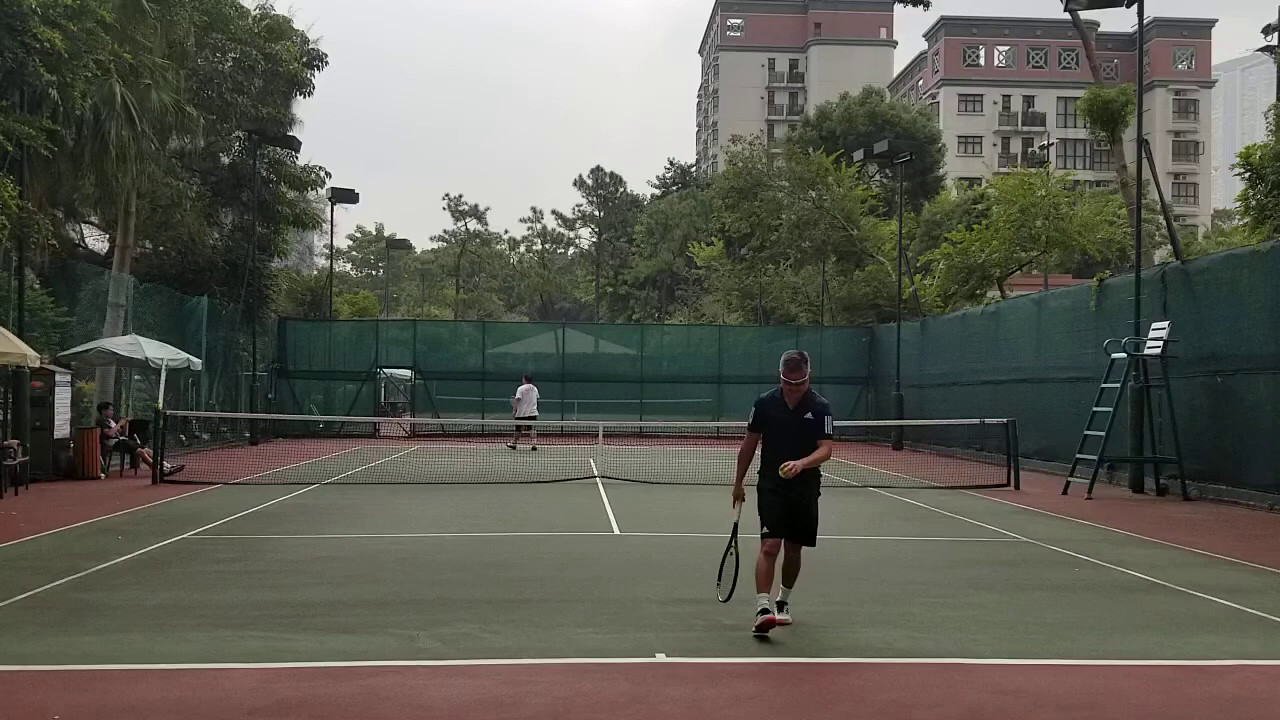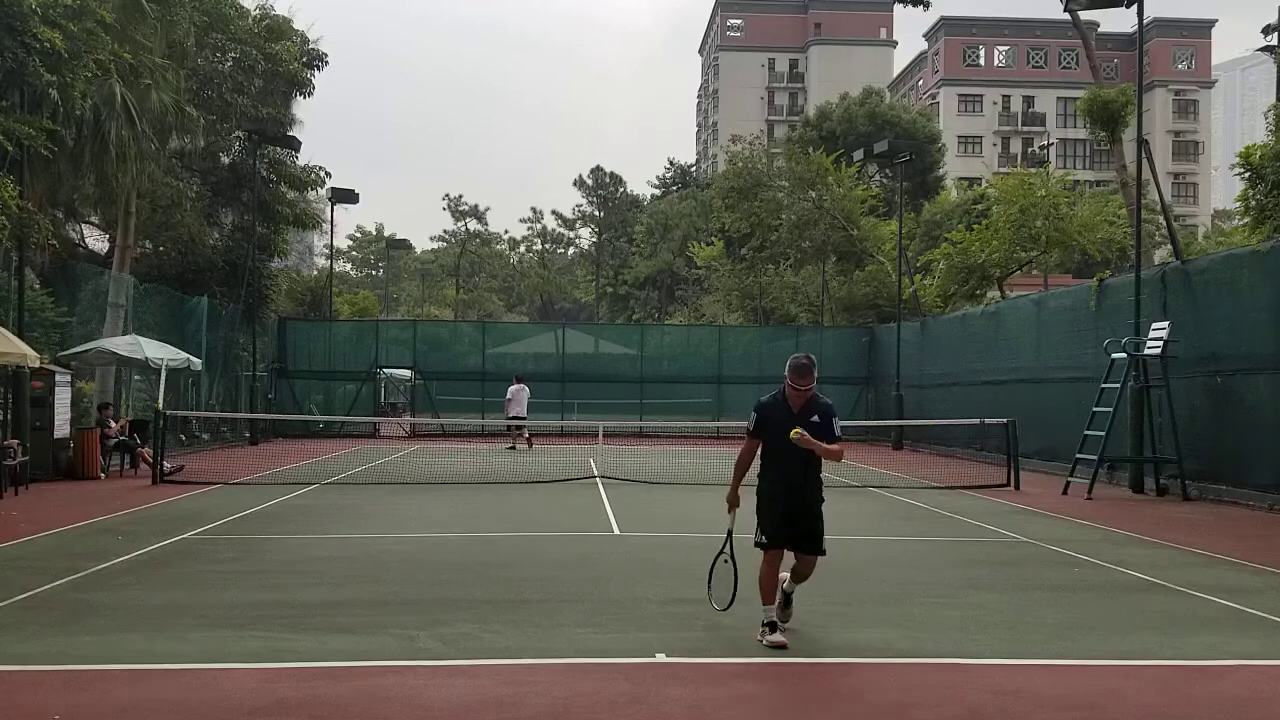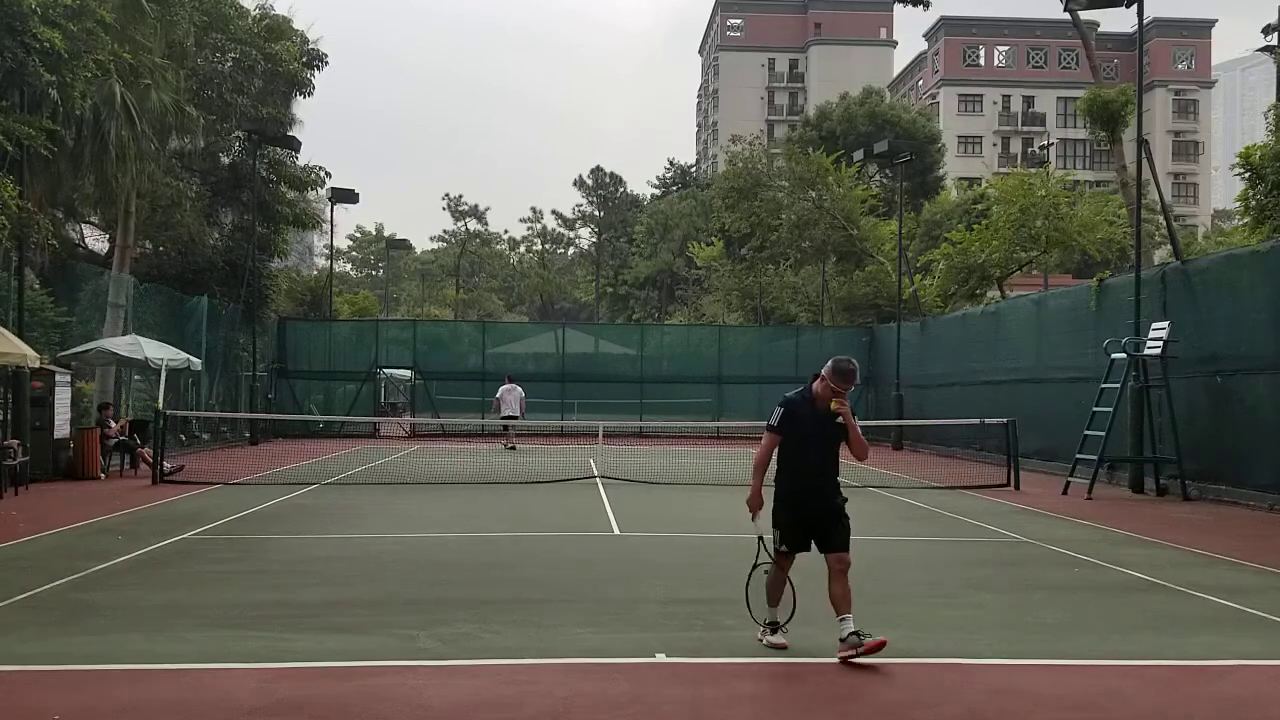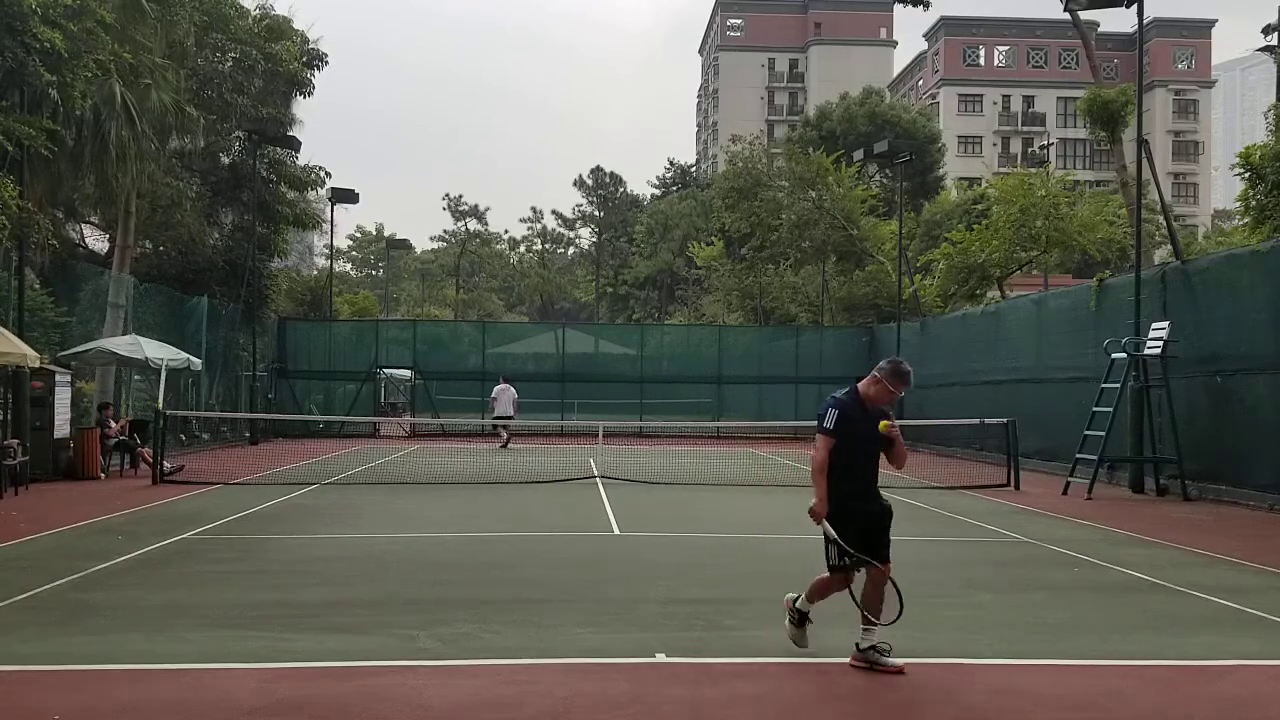
dt=0.3s
person 1, frame 1
left shoulder: (820, 407)
right shoulder: (765, 403)
left elbow: (826, 449)
right elbow: (749, 444)
left wrist: (800, 464)
right wrist: (739, 482)
left hip: (805, 490)
right hip: (771, 487)
left knee: (793, 548)
right knee: (770, 546)
left ankle: (783, 601)
right ankle: (763, 611)
person 1, frame 2
left shoulder: (824, 409)
right shoulder: (766, 406)
left elbow: (838, 453)
right elbow: (749, 450)
left wrist: (813, 444)
right wrist: (734, 488)
left hip: (808, 496)
right hip: (772, 494)
left knee: (808, 561)
right knee: (772, 555)
left ankle: (787, 587)
right ankle: (769, 623)
person 1, frame 3
left shoulder: (843, 411)
right shoulder: (791, 403)
left elbow: (862, 454)
right elbow: (766, 446)
left wrist: (849, 420)
right wrist: (756, 489)
left hip: (828, 498)
right hip: (791, 498)
left knee: (840, 564)
right knee: (783, 561)
left ankle: (848, 637)
right ankle: (771, 624)
person 1, frame 4
left shoulder: (882, 415)
right shoulder: (840, 404)
left elbow: (898, 462)
right elbow: (821, 451)
left wrist: (896, 438)
right wrist: (820, 497)
left hip: (871, 503)
right hip: (839, 503)
left knee: (879, 571)
right knee: (842, 576)
left ankle: (867, 646)
right ankle: (799, 606)
